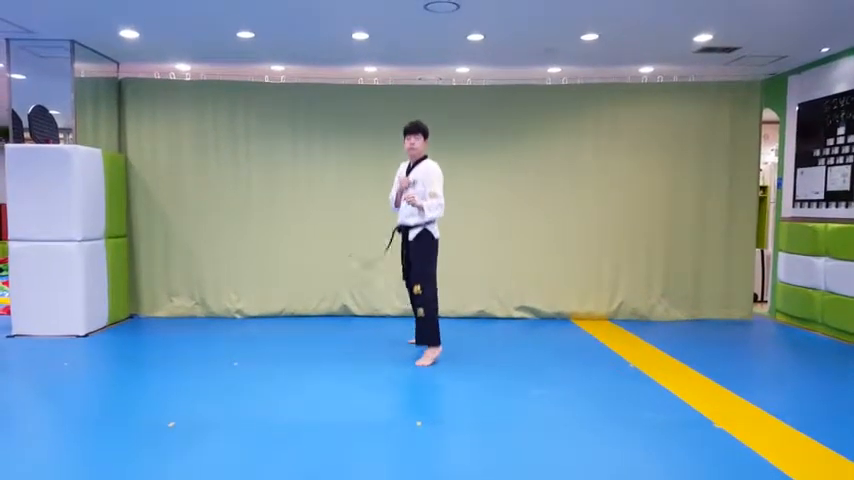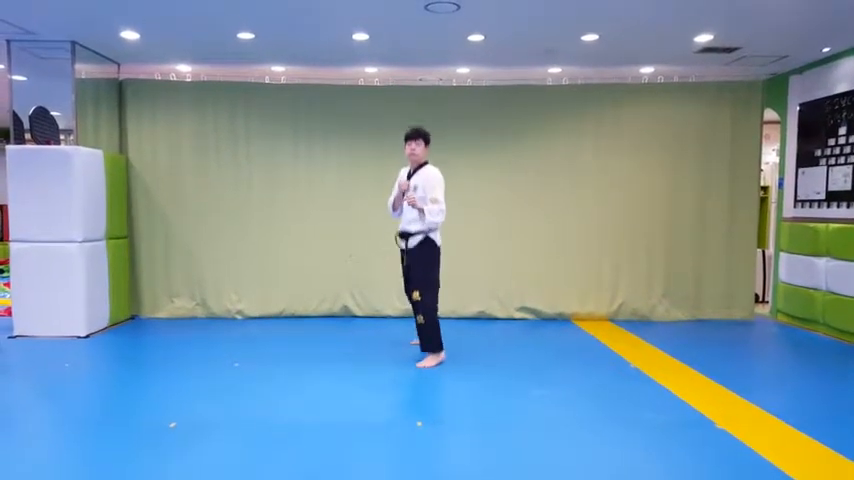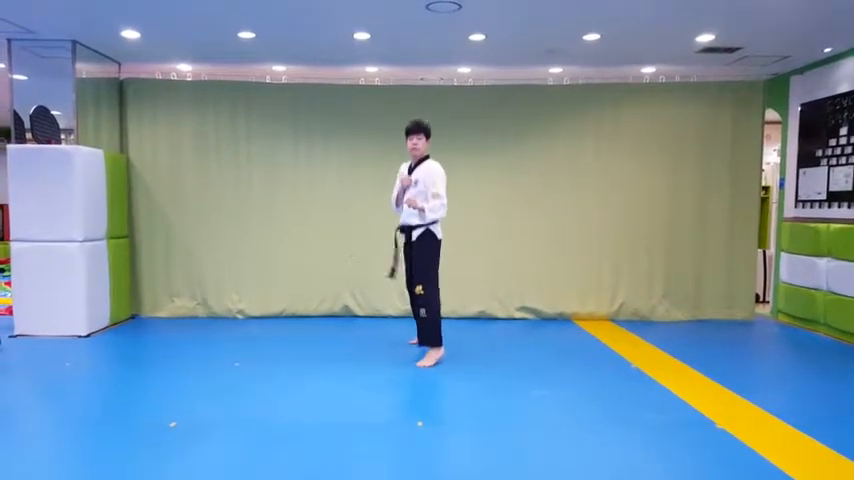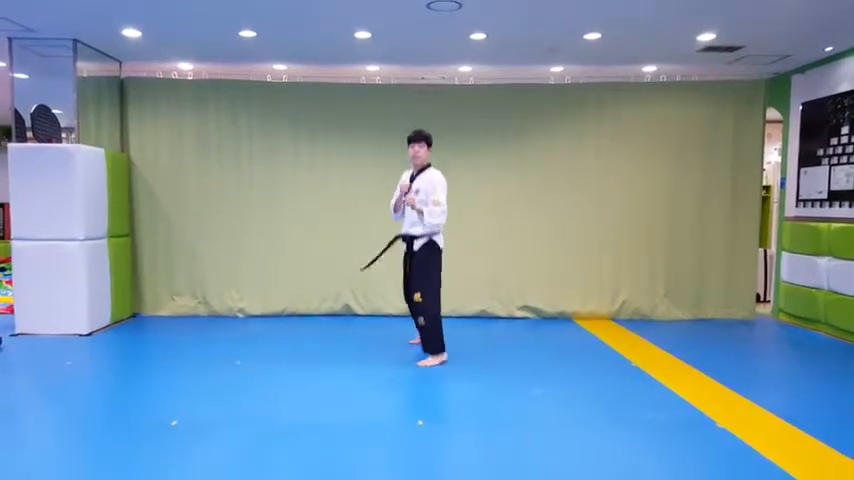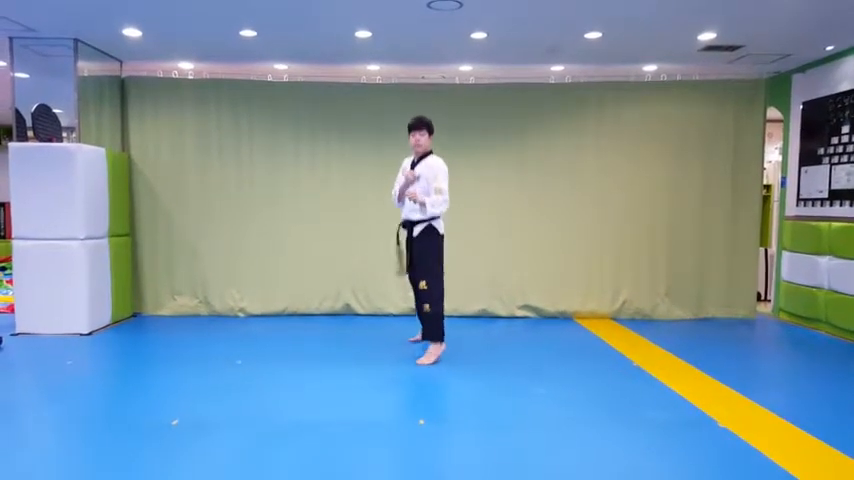
dt=0.2s
person 1, frame 1
left shoulder: (431, 169)
right shoulder: (403, 168)
left elbow: (438, 207)
right elbow: (395, 206)
left wrist: (418, 203)
right wrist: (400, 190)
left hip: (424, 235)
right hip: (408, 235)
left knee: (424, 287)
right knee: (413, 286)
left ankle: (433, 345)
right ankle: (424, 333)
person 1, frame 2
left shoulder: (432, 175)
right shoulder: (404, 174)
left elbow: (439, 213)
right elbow: (394, 211)
left wrist: (420, 206)
right wrist: (399, 194)
left hip: (425, 242)
right hip: (408, 241)
left knee: (423, 294)
right knee: (414, 292)
left ankle: (436, 351)
right ankle: (426, 337)
person 1, frame 3
left shoulder: (434, 169)
right shoulder: (405, 169)
left elbow: (440, 207)
right elbow: (397, 207)
left wrist: (419, 206)
right wrist: (402, 189)
left hip: (426, 235)
right hip: (410, 235)
left knee: (425, 288)
right knee: (414, 287)
left ankle: (435, 346)
right ankle: (425, 333)
person 1, frame 4
left shoulder: (435, 178)
right shoulder: (407, 176)
left elbow: (440, 215)
right elbow: (396, 214)
left wrist: (418, 207)
right wrist: (400, 196)
left hip: (428, 244)
right hip: (411, 244)
left knee: (425, 295)
right knee: (412, 293)
left ankle: (437, 351)
right ankle: (425, 333)
person 1, frame 5
left shoulder: (436, 164)
right shoulder: (407, 163)
left elbow: (442, 202)
right elbow: (397, 200)
left wrist: (420, 199)
right wrist: (405, 184)
left hip: (429, 230)
right hip: (412, 230)
left knee: (430, 283)
right knee: (417, 281)
left ankle: (436, 342)
right ankle: (427, 329)
